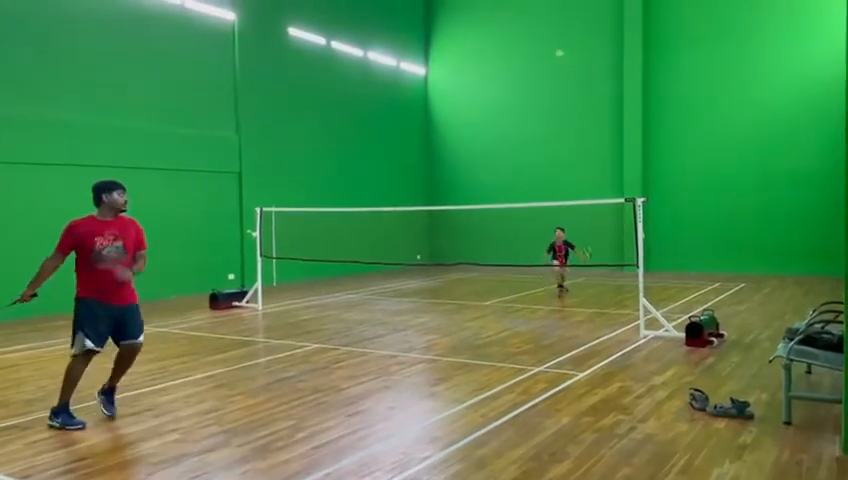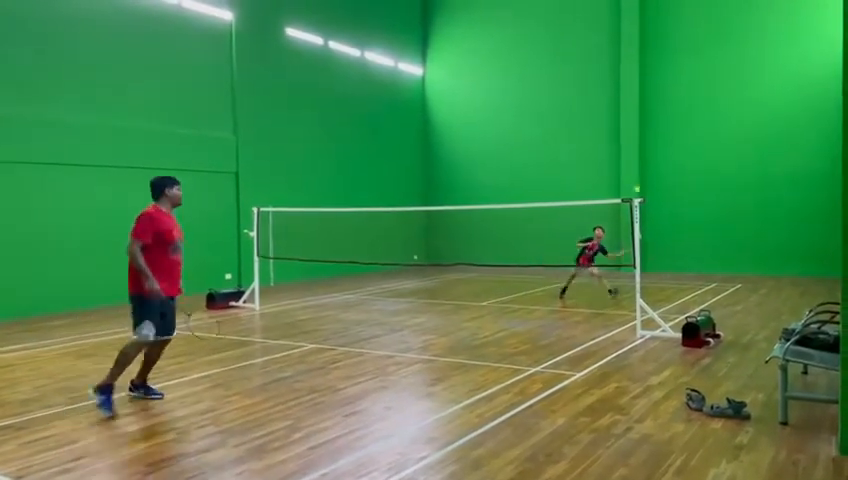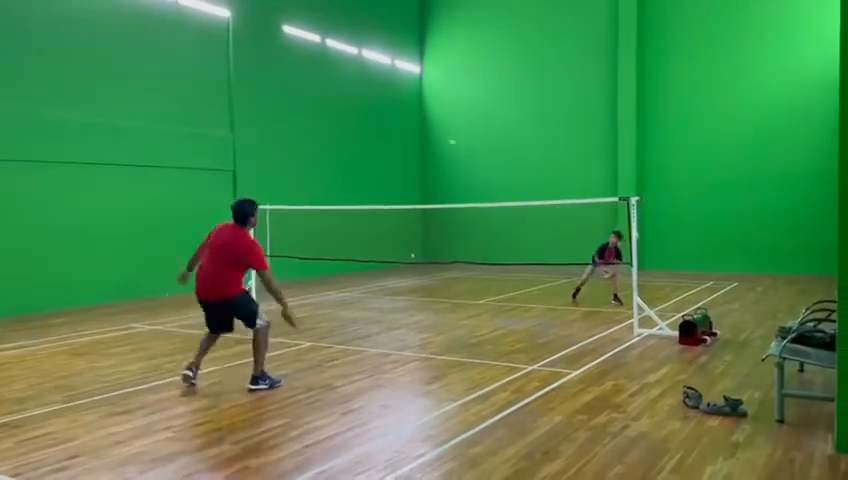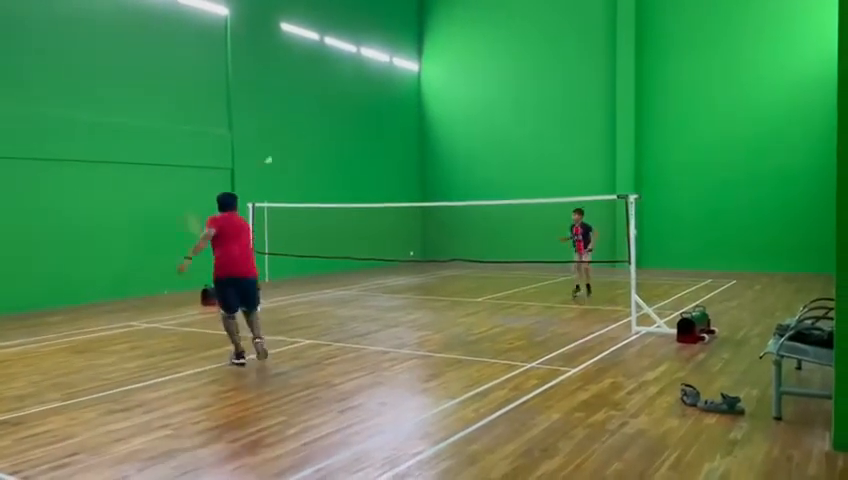
dt=0.5s
person 1, frame 1
left shoulder: (132, 226)
right shoulder: (77, 227)
left elbow: (142, 260)
right elbow: (55, 260)
left wrist: (129, 272)
right wrist: (31, 288)
left hip: (125, 300)
right hip: (91, 301)
left knee: (133, 345)
right knee: (84, 352)
left ankle: (109, 389)
right ankle: (59, 410)
person 1, frame 2
left shoulder: (168, 217)
right shoulder: (150, 216)
right elbow: (133, 250)
left wrist: (176, 282)
right wrist: (150, 279)
left hip: (166, 291)
right hip: (149, 292)
left knee: (163, 338)
right knee: (143, 340)
left ankle: (139, 384)
right ankle: (104, 388)
person 1, frame 3
left shoulder: (220, 230)
right shoulder: (250, 246)
left elbow: (200, 250)
right elbow: (268, 280)
left wrist: (188, 270)
right wrist: (284, 306)
left hip: (203, 292)
right hip: (228, 293)
left knee: (215, 332)
right knee: (261, 325)
left ankle: (192, 367)
right ankle: (258, 377)
person 1, frame 4
left shoulder: (215, 220)
right shoulder: (244, 224)
left elbow: (205, 237)
left wrist: (188, 258)
left hip: (225, 273)
right hip: (249, 272)
left knee: (228, 313)
right knee: (251, 310)
left ankle: (240, 353)
right ankle: (259, 339)
